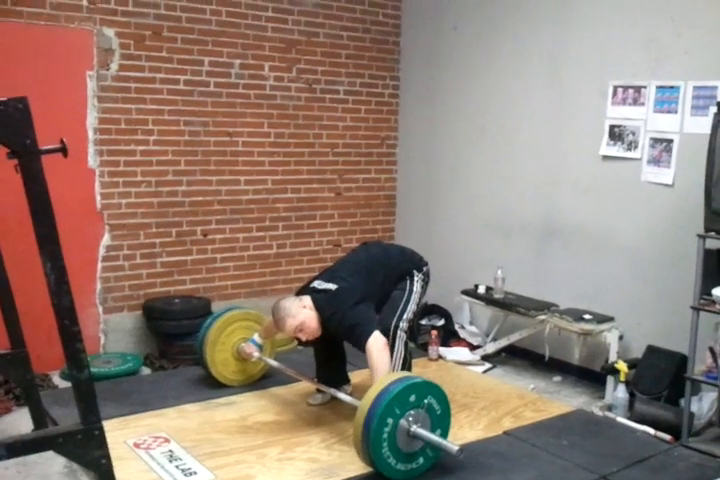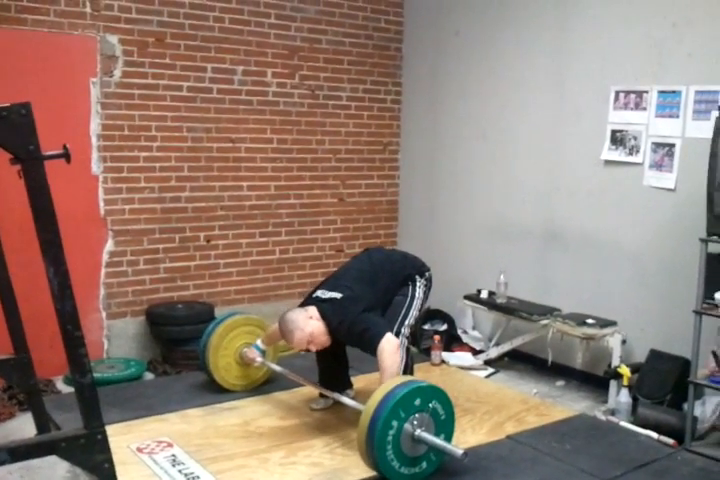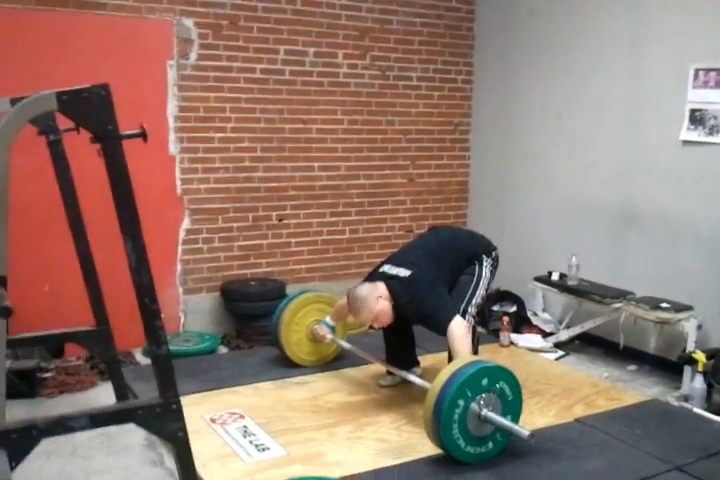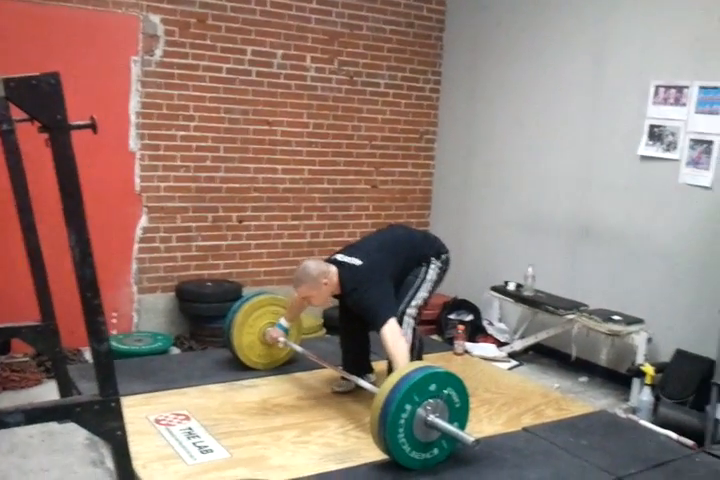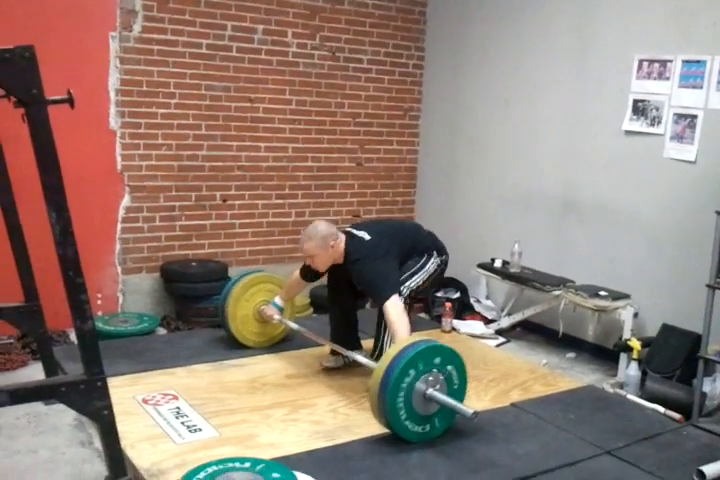
dt=1s
person 1, frame 1
left shoulder: (338, 309)
right shoulder: (302, 300)
left elbow: (378, 344)
right elbow: (279, 319)
right wrist: (256, 341)
left hip: (409, 271)
right hip: (372, 264)
left knee: (392, 329)
right knee: (326, 328)
right ankle: (335, 384)
person 1, frame 2
left shoulder: (346, 316)
right shoulder: (306, 312)
left elbow: (390, 345)
right elbow: (282, 326)
right wrist: (258, 347)
left hip: (411, 277)
right hip: (375, 269)
left knee: (395, 335)
right knee: (330, 335)
right ankle: (337, 389)
person 1, frame 3
left shoulder: (416, 294)
right shoulder: (373, 286)
left elbow: (459, 328)
right elbow: (350, 302)
right wrist: (328, 323)
left hip: (478, 257)
right hip: (441, 247)
left knee: (460, 315)
right knee: (396, 314)
right ankle: (404, 366)
person 1, frame 4
left shoulder: (363, 286)
right shoulder: (326, 270)
left elbow: (391, 332)
right elbow: (300, 298)
right wrist: (282, 326)
left hip: (429, 257)
right hip: (395, 252)
left knee: (402, 314)
right knee: (350, 311)
right ankle: (359, 372)
person 1, frame 5
left shoulder: (366, 260)
right shoulder: (331, 248)
left elbow: (393, 306)
right elbow: (300, 277)
right wrist: (277, 304)
left hip: (429, 254)
right hip: (395, 247)
left knee: (393, 295)
right knee: (339, 287)
right ankle: (349, 350)
